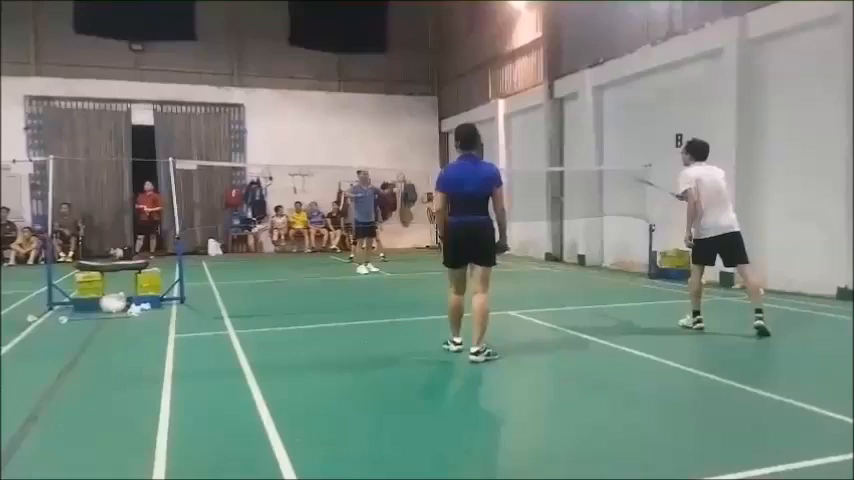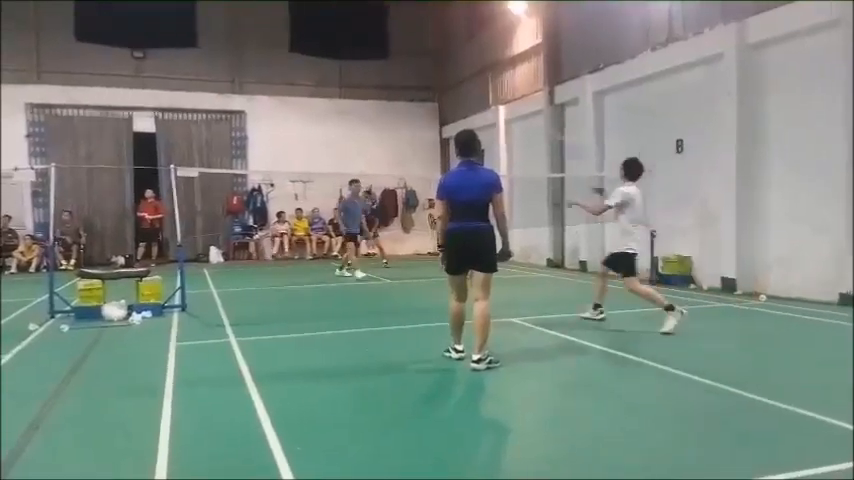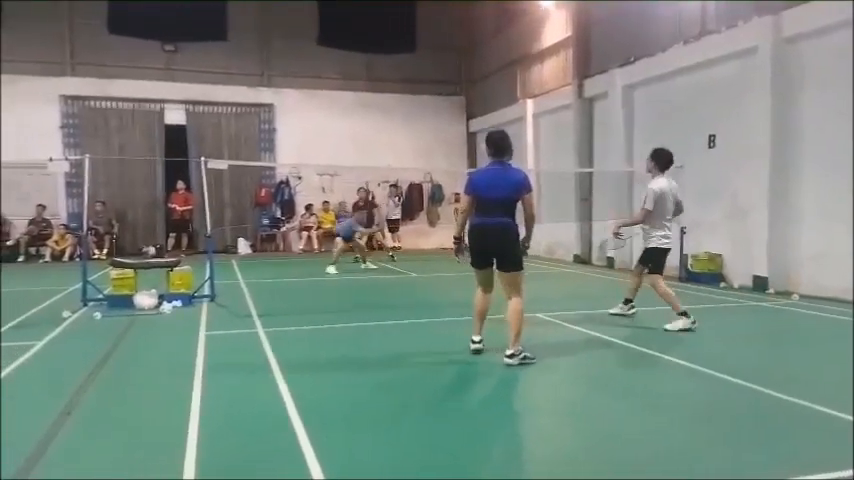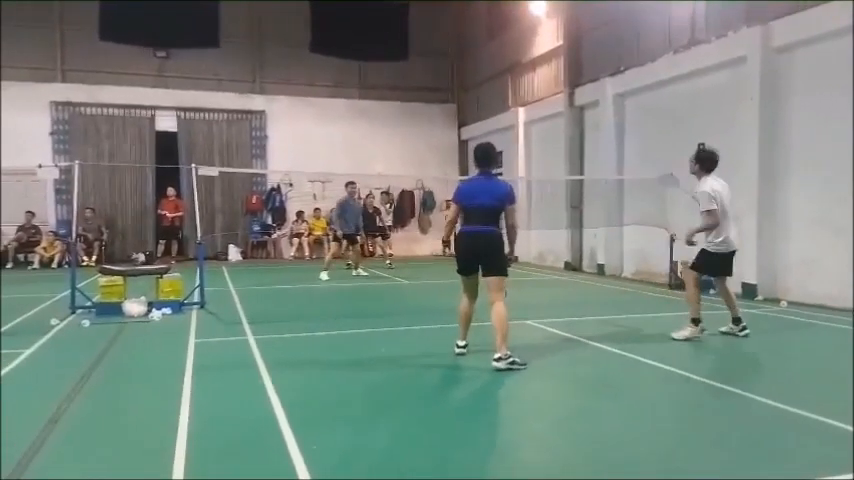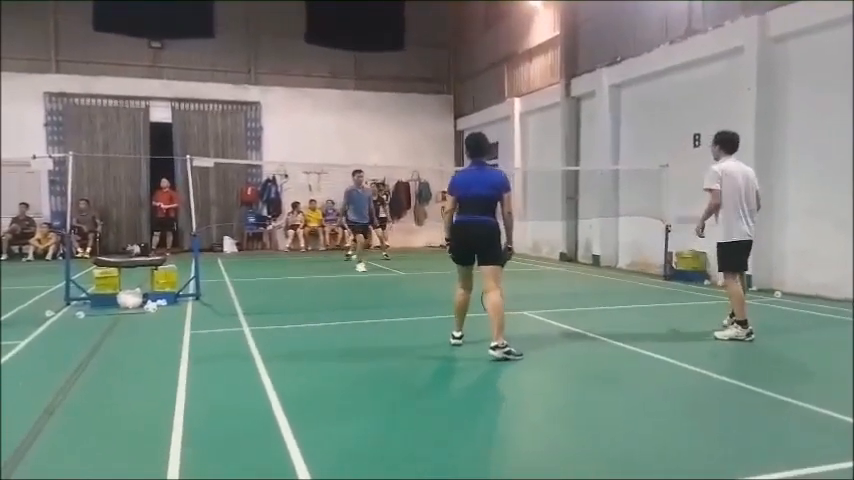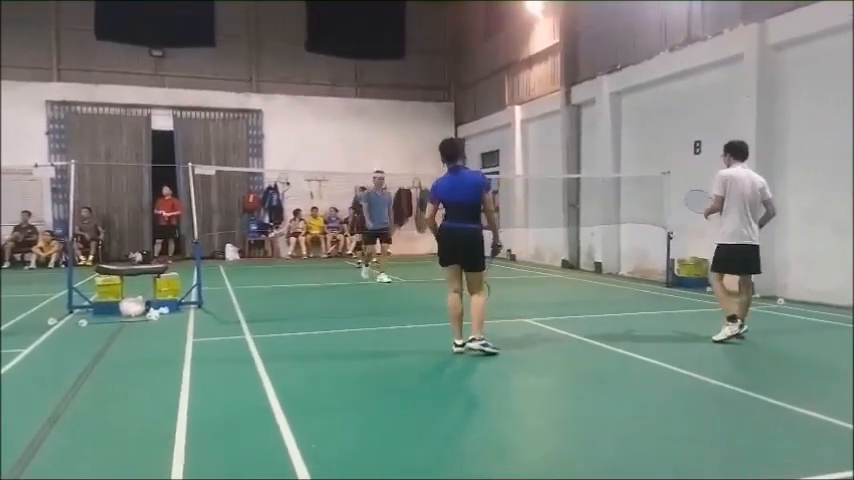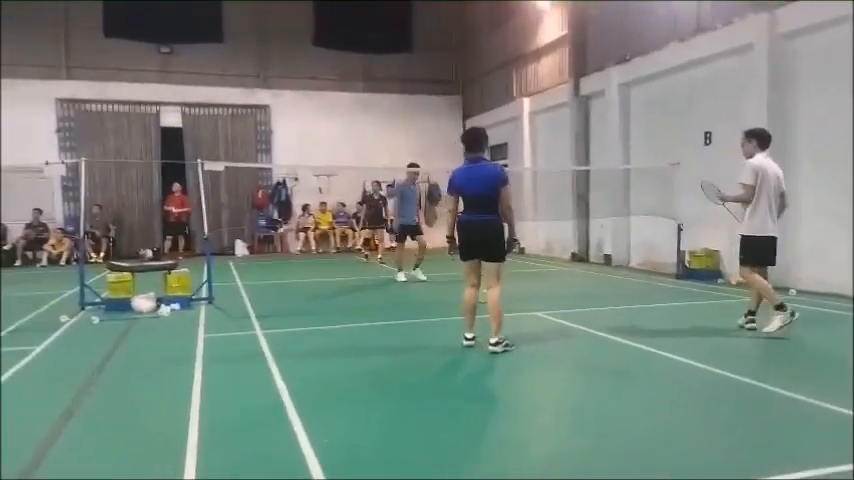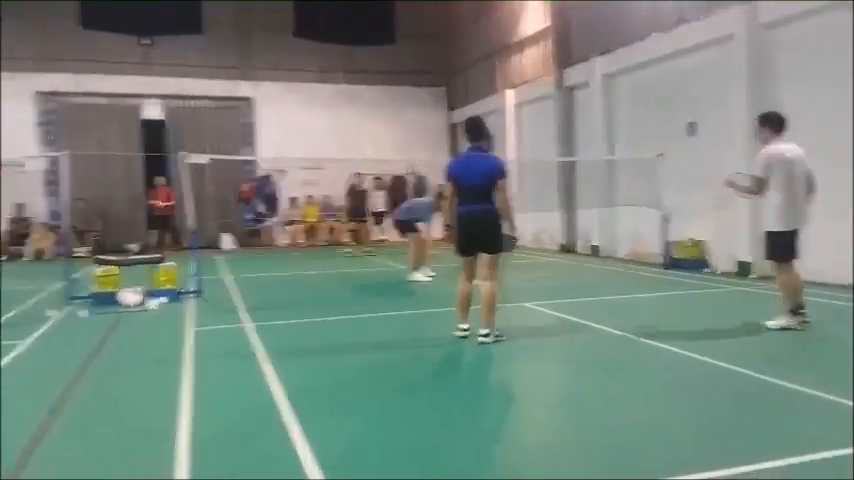
dt=0.7s
person 1, frame 1
left shoulder: (447, 172)
right shoulder: (491, 171)
left elbow: (439, 210)
right elbow: (500, 208)
left wrist: (445, 235)
right wrist: (503, 236)
left hip: (455, 232)
right hip: (482, 232)
left knee: (456, 290)
right knee: (481, 291)
left ankle: (455, 339)
right ankle: (477, 348)
person 1, frame 2
left shoulder: (447, 180)
right shoulder: (490, 177)
left elbow: (442, 217)
right elbow: (500, 214)
left wrist: (442, 246)
right wrist: (505, 244)
left hip: (455, 239)
right hip: (482, 238)
left knee: (457, 297)
right knee: (482, 298)
left ankle: (456, 347)
right ankle: (479, 355)
person 1, frame 3
left shoulder: (476, 177)
right shoulder: (520, 177)
left elbow: (465, 210)
right elbow: (530, 214)
left wrist: (458, 237)
right wrist: (527, 237)
left hip: (479, 234)
right hip: (505, 234)
left knee: (483, 288)
right knee: (514, 294)
left ankle: (476, 338)
right ankle: (513, 350)
person 1, frame 4
left shoulder: (463, 187)
right shoulder: (505, 188)
left elbow: (452, 219)
right elbow: (511, 225)
left wrist: (445, 240)
right wrist: (511, 250)
left hip: (466, 241)
right hip: (491, 243)
left knee: (468, 294)
right knee: (497, 300)
left ankle: (461, 342)
right ankle: (501, 354)
person 1, frame 5
left shoulder: (458, 178)
right shoulder: (499, 177)
left elbow: (449, 211)
right elbow: (507, 213)
left wrist: (449, 239)
right wrist: (509, 242)
left hip: (461, 232)
right hip: (487, 232)
left knee: (463, 285)
right knee: (493, 289)
left ankle: (457, 333)
right ankle: (498, 343)
person 1, frame 6
left shoulder: (439, 184)
right shoulder: (479, 179)
left elbow: (429, 218)
right elbow: (490, 212)
left wrist: (440, 237)
right wrist: (496, 239)
left hip: (448, 236)
right hip: (471, 236)
left knee: (454, 290)
right knee: (477, 291)
left ankle: (458, 340)
right ankle: (476, 337)
person 1, frame 7
left shoulder: (457, 174)
right shoulder: (497, 171)
left elbow: (452, 210)
right elbow: (506, 207)
left wrist: (450, 237)
right wrist: (512, 234)
left hip: (467, 229)
right hip: (491, 229)
left knee: (471, 284)
right knee: (493, 285)
left ankle: (468, 334)
right ankle: (496, 339)
person 1, frame 8
left shoulder: (455, 163)
right shoulder: (494, 163)
left elbow: (450, 198)
right elbow: (502, 199)
left wrist: (450, 225)
right wrist: (510, 228)
left hip: (465, 221)
right hip: (488, 221)
left knee: (466, 277)
right knee: (489, 277)
left ankle: (462, 325)
right ankle: (486, 330)
person 2, frame 1
left shoulder: (688, 174)
right shoulder: (718, 172)
left elbow: (693, 202)
left wrist: (688, 230)
left hip: (705, 231)
right hip: (730, 227)
left knee: (696, 272)
right knee: (746, 271)
left ankle: (695, 317)
right ankle: (759, 316)
person 2, frame 2
left shoulder: (623, 191)
right shoulder: (635, 192)
left elbow: (598, 211)
left wrist: (578, 203)
left hip: (627, 247)
right hip: (625, 245)
left knee: (632, 285)
right knee: (601, 272)
left ankle: (672, 311)
right ankle: (597, 310)
person 2, frame 3
left shoulder: (654, 188)
right shoulder: (671, 184)
left elbow: (641, 218)
right elbow: (679, 209)
left wrist: (619, 224)
left hip: (657, 241)
right hip: (660, 239)
left knee: (655, 282)
right knee: (637, 271)
left ankle: (685, 317)
right ankle: (627, 305)
person 2, frame 4
left shoulder: (705, 189)
right shoulder: (719, 182)
left elbow: (713, 221)
left wrist: (693, 232)
left hip: (716, 245)
right hip: (728, 244)
left knee: (690, 278)
right knee: (720, 283)
left ankle: (694, 325)
right ankle: (738, 324)
person 2, frame 5
left shoulder: (717, 169)
right shoulder: (748, 171)
left elbow: (716, 202)
right elbow: (757, 204)
left wrist: (702, 221)
left hip: (729, 233)
right hip: (747, 232)
left knee: (731, 277)
right knee: (738, 276)
left ankle: (742, 327)
right ankle: (735, 316)
person 2, frame 6
left shoulder: (724, 175)
right shoulder: (758, 180)
left elbow: (717, 206)
right elbow: (771, 211)
left wrist: (707, 211)
left hip: (730, 238)
right hip: (751, 240)
left knee: (716, 278)
right knee: (745, 282)
left ankle: (732, 321)
right ankle: (740, 323)
person 2, frame 7
left shoulder: (752, 164)
right shoulder: (775, 168)
left elbow: (748, 196)
right elbow: (783, 202)
left wrist: (727, 198)
left hip: (754, 228)
right hip: (770, 229)
left knee: (747, 272)
right knee: (759, 273)
left ankle: (782, 310)
right ankle: (751, 315)
person 2, frame 8
left shoulder: (767, 153)
right shoulder: (797, 151)
left elbow: (756, 189)
right elbow: (810, 185)
left wrist: (735, 185)
left hip: (778, 219)
right hip: (794, 218)
left knee: (782, 266)
right knee: (786, 265)
left ankle: (792, 316)
right ankle: (799, 309)
